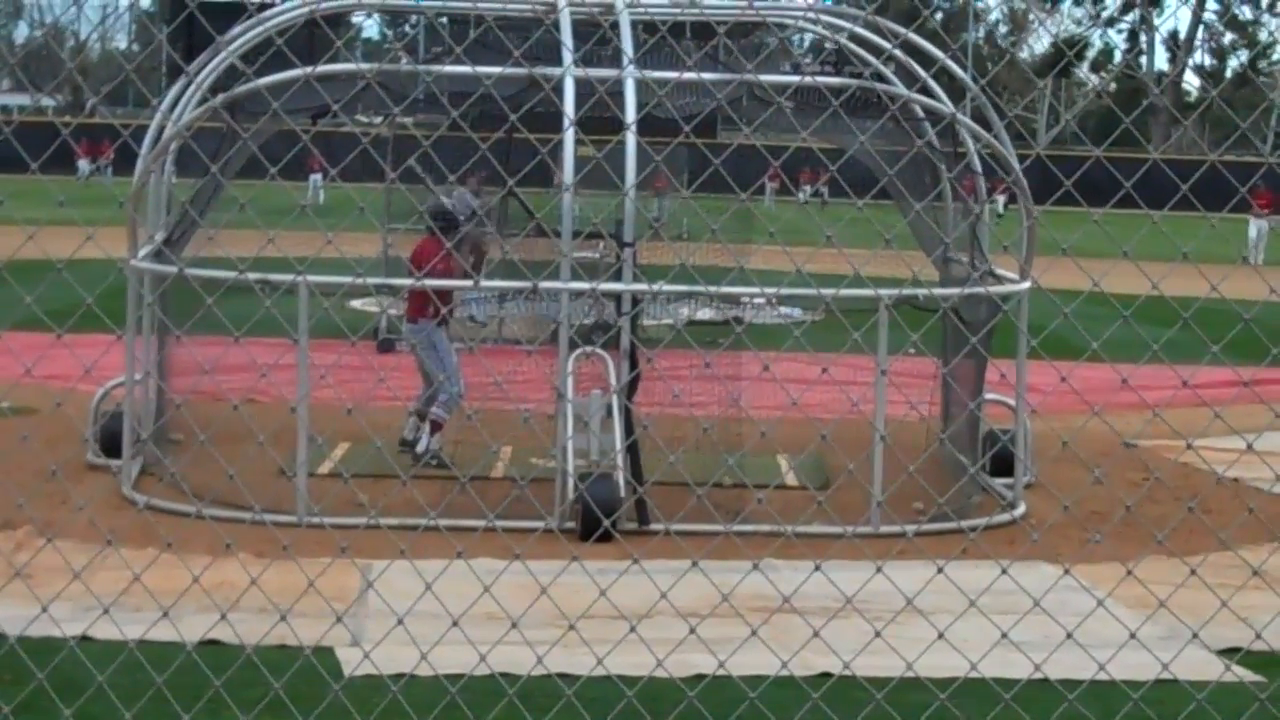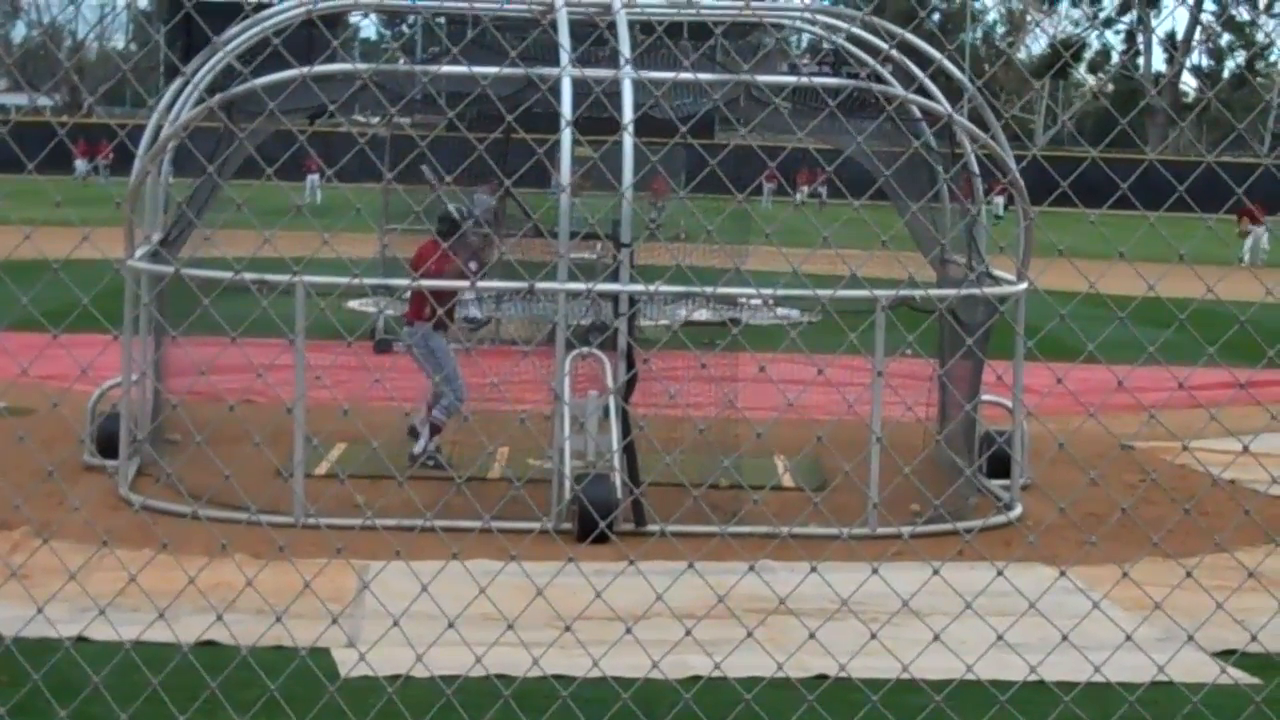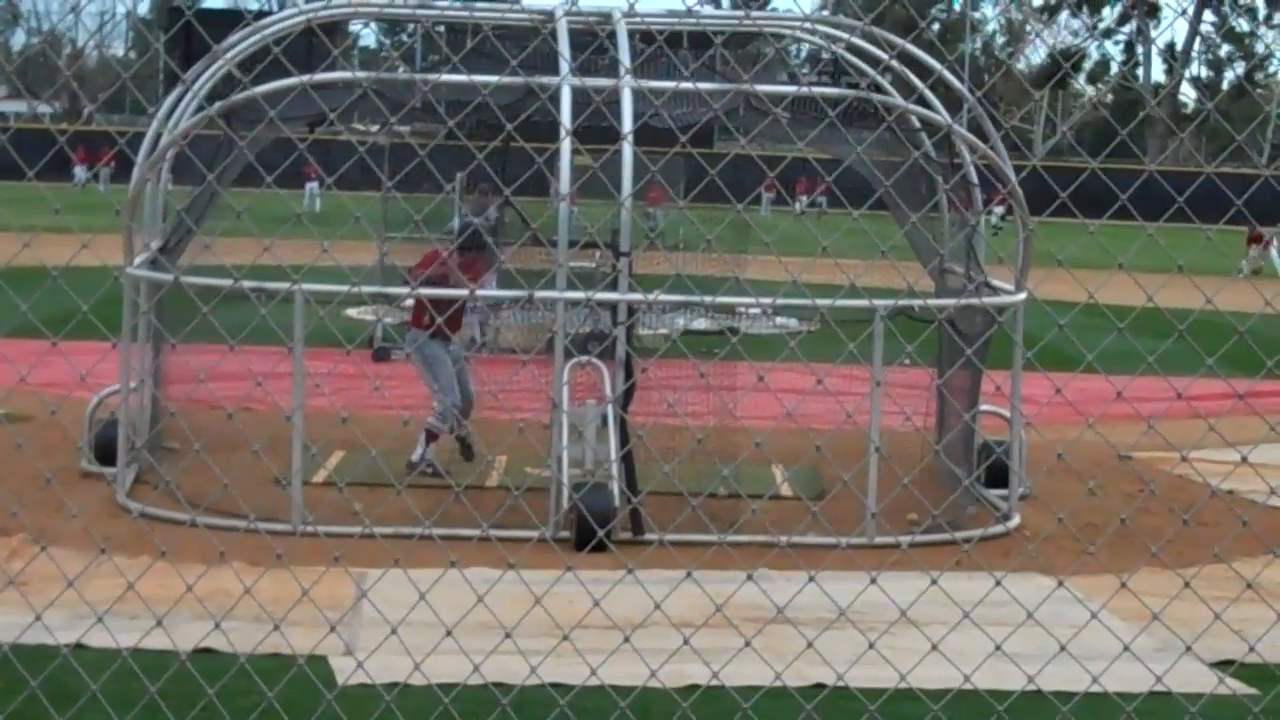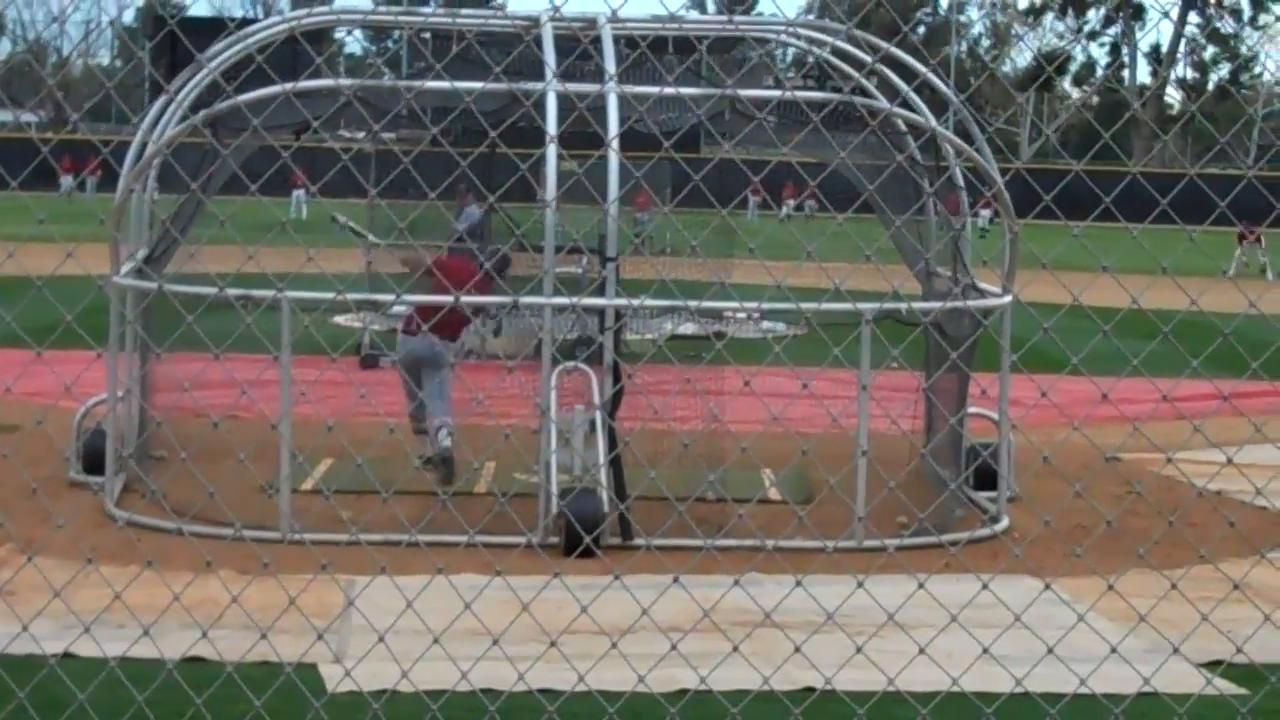
dt=0.5s
person 1, frame 1
left shoulder: (439, 248)
right shoulder: (429, 249)
left elbow: (464, 278)
right elbow: (448, 281)
left hip: (427, 325)
right hip: (425, 326)
left knee: (434, 385)
right knee: (452, 390)
left ankle: (410, 437)
right ankle: (425, 449)
person 1, frame 2
left shoulder: (450, 252)
right shoulder: (429, 250)
left elbow: (472, 278)
right elbow: (442, 279)
right wrist: (464, 254)
left hip: (436, 330)
right hip: (424, 331)
left knee: (444, 385)
right knee: (455, 394)
left ankle: (421, 426)
right ankle: (422, 451)
person 1, frame 3
left shoulder: (478, 263)
right shoulder: (436, 257)
left elbow: (472, 289)
right elbow: (412, 279)
left wrist: (456, 273)
right wrist: (446, 269)
left hip: (448, 339)
right hip: (424, 339)
left knee: (466, 397)
right knee: (449, 401)
left ankle: (461, 432)
right ankle: (419, 459)
person 1, frame 4
left shoulder: (459, 264)
right shoulder: (485, 292)
left elbow: (414, 263)
left hip: (411, 339)
right hip: (441, 347)
left knee: (415, 401)
right knee: (438, 404)
left ankle: (428, 454)
right ankle: (443, 450)
